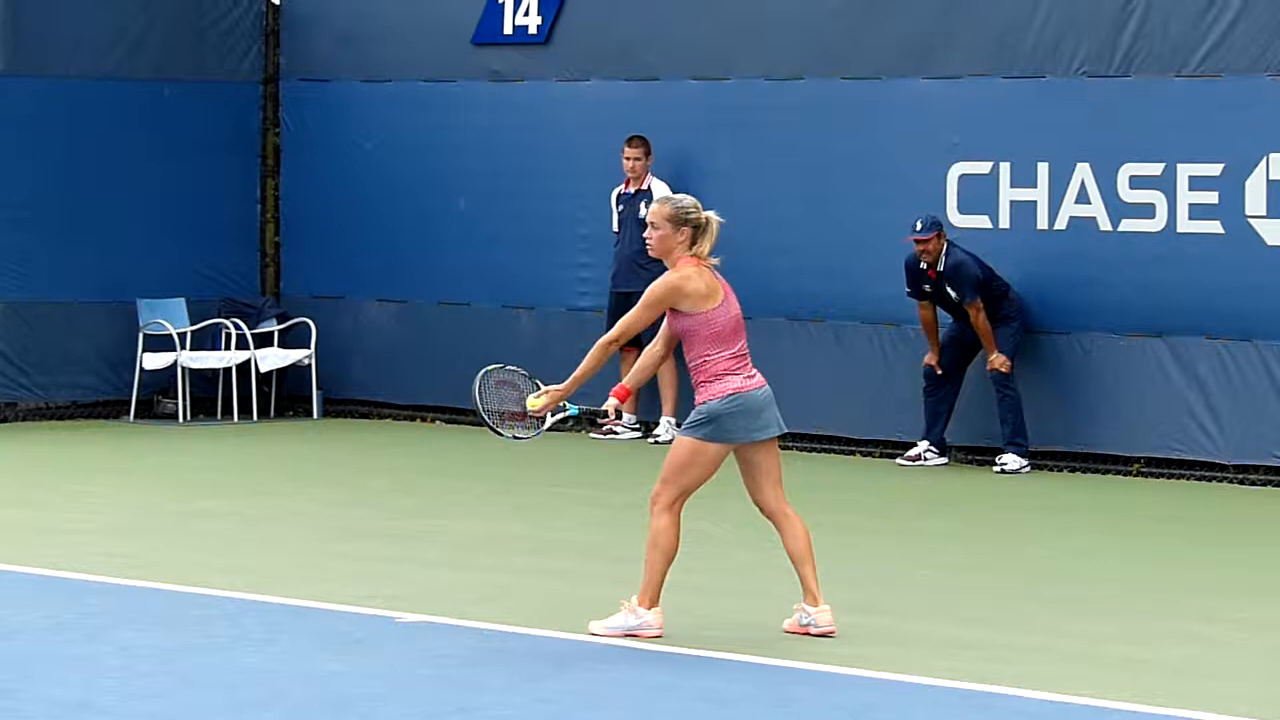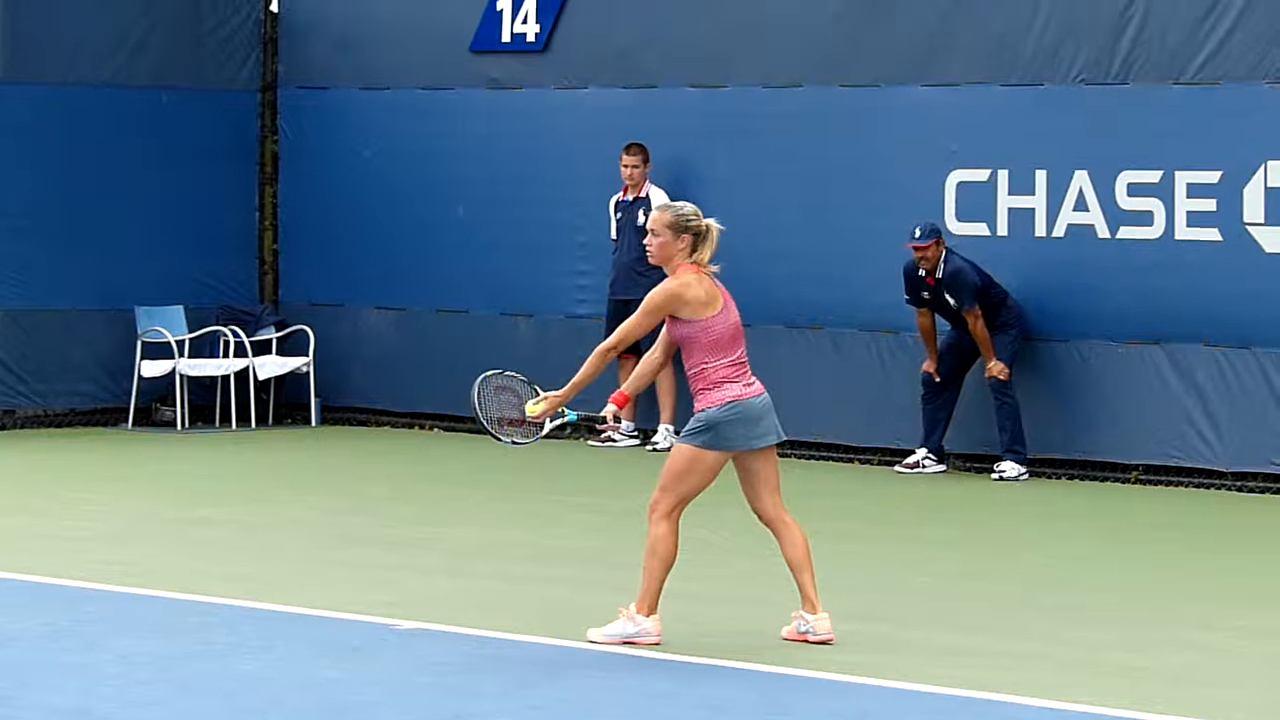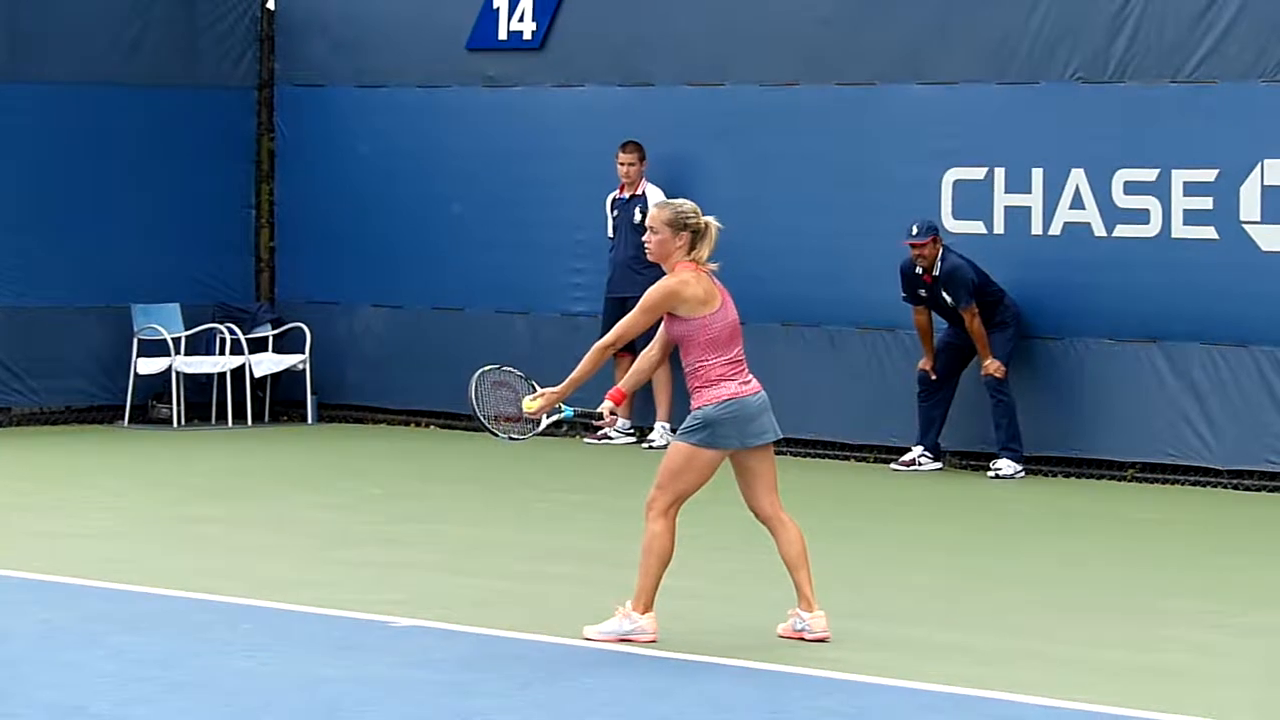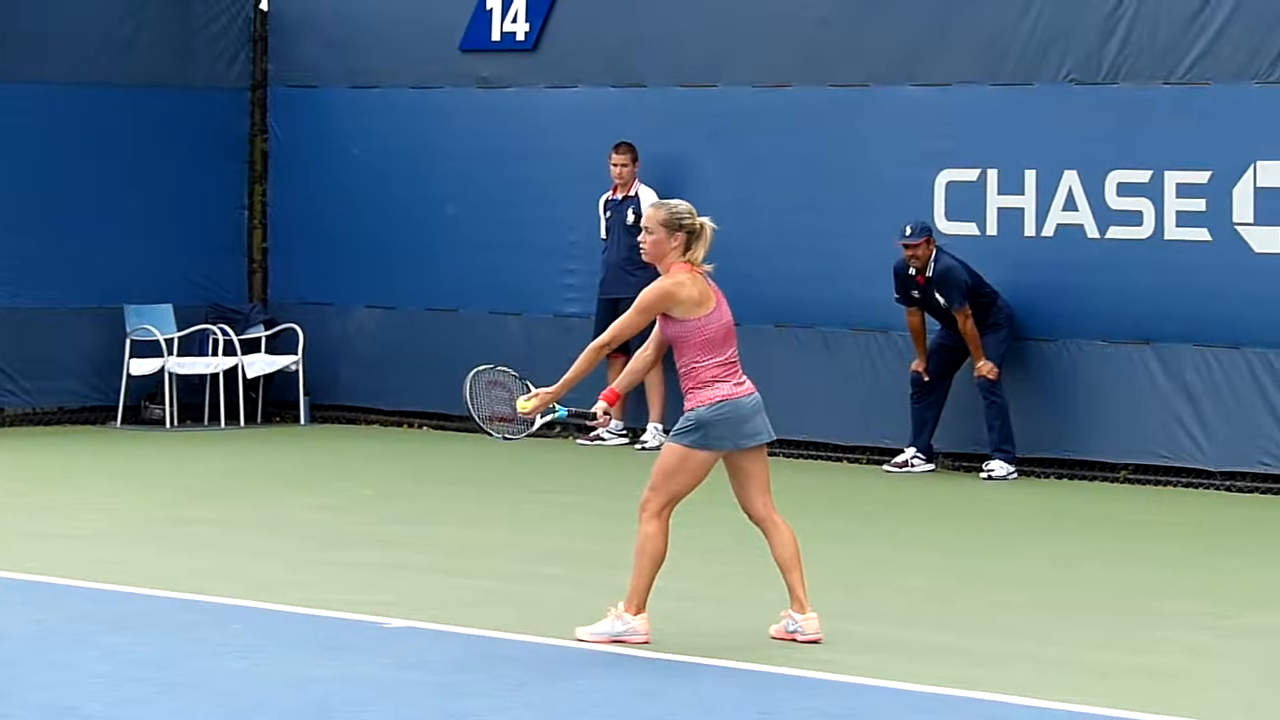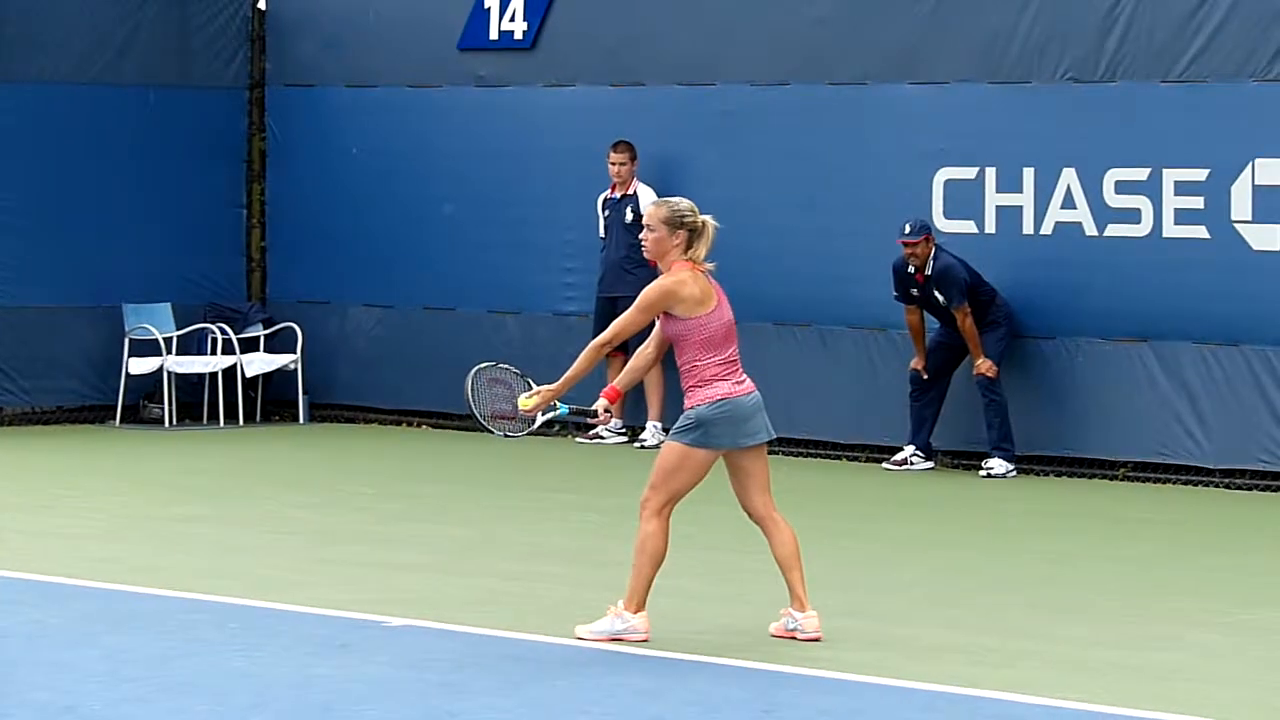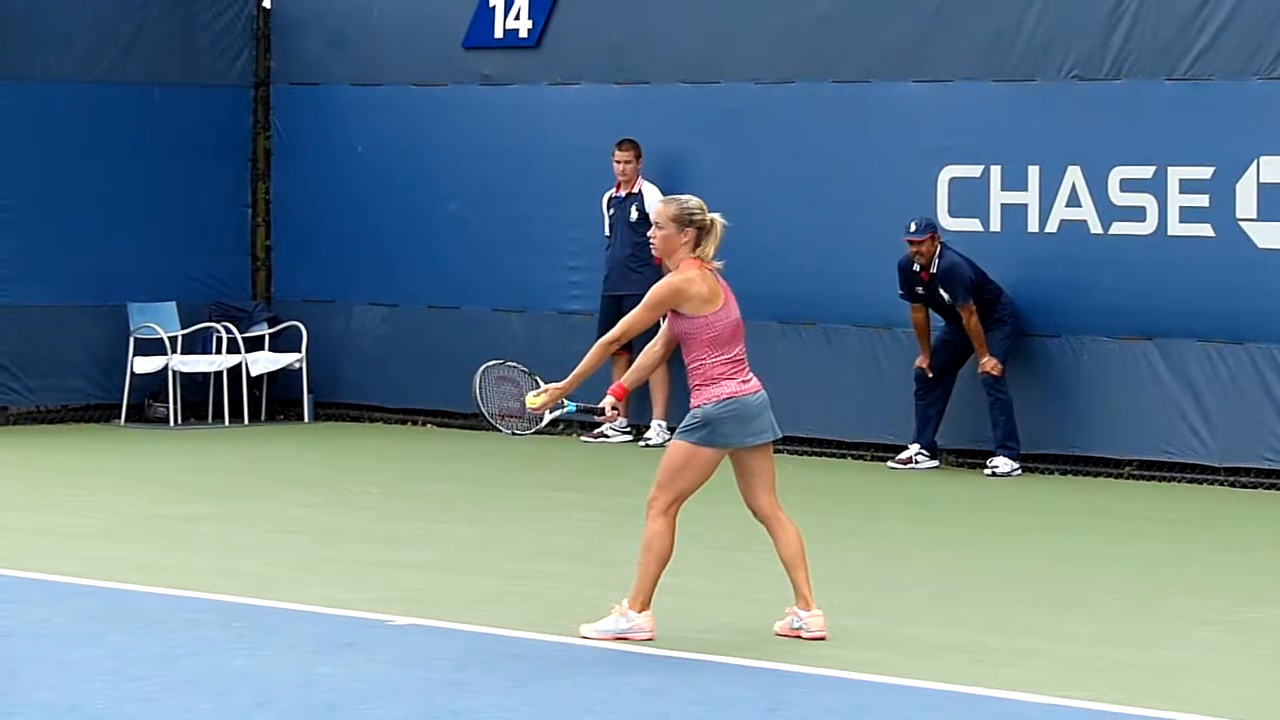
dt=0.3s
person 1, frame 1
left shoulder: (677, 281)
right shoulder: (700, 275)
left elbow: (612, 340)
right elbow: (660, 347)
left wrist: (566, 389)
right wrist: (620, 394)
left hip: (722, 405)
right hip: (754, 397)
left knee: (664, 502)
right knee: (775, 505)
left ankle: (645, 611)
right ankle: (815, 609)
person 1, frame 2
left shoulder: (677, 288)
right shoulder: (700, 282)
left elbow: (611, 346)
right elbow: (658, 355)
left wrist: (564, 395)
right wrist: (619, 400)
left hip: (720, 413)
right hip: (753, 405)
left knee: (663, 509)
right knee: (773, 513)
left ankle: (643, 618)
right ankle: (814, 616)
person 1, frame 3
left shoulder: (675, 285)
right shoulder: (697, 279)
left elbow: (609, 344)
right elbow: (656, 351)
left wrist: (561, 392)
right wrist: (616, 397)
left hip: (718, 410)
right hip: (750, 403)
left knee: (659, 507)
right knee: (770, 510)
left ankle: (639, 615)
right ankle: (810, 613)
person 1, frame 4
left shoulder: (670, 286)
right shoulder: (693, 280)
left elbow: (604, 344)
right elbow: (650, 351)
left wrist: (555, 392)
right wrist: (610, 396)
left hip: (710, 412)
right hip: (744, 404)
left knee: (653, 508)
right knee: (764, 512)
left ankle: (631, 617)
right ankle: (803, 615)
person 1, frame 5
left shoulder: (672, 285)
right shoulder: (694, 278)
left elbow: (605, 342)
right elbow: (652, 349)
left wrist: (557, 390)
right wrist: (611, 394)
left hip: (710, 410)
right hip: (743, 402)
left knee: (653, 507)
right knee: (763, 510)
left ankle: (631, 615)
right ankle: (802, 613)
person 1, frame 6
left shoulder: (680, 282)
right shoulder: (702, 276)
left elbow: (613, 339)
right elbow: (660, 346)
left wrist: (565, 387)
right wrist: (619, 391)
left hip: (717, 408)
right hip: (750, 401)
left knee: (660, 505)
right knee: (768, 509)
left ankle: (636, 614)
right ankle: (808, 612)
person 2, frame 1
left shoulder: (659, 190)
right shoulder: (617, 194)
left wrist: (667, 276)
right wrist: (622, 268)
left hip: (651, 284)
right hip: (621, 284)
right knee: (627, 349)
left ankle: (668, 422)
right ankle: (628, 420)
person 2, frame 2
left shoulder: (657, 198)
right shoulder: (615, 202)
right wrist: (620, 276)
left hip: (650, 290)
right hip: (619, 291)
right knee: (625, 356)
left ankle: (666, 429)
right ankle: (626, 427)
person 2, frame 3
left shoulder: (654, 195)
right shoulder: (612, 200)
left wrist: (662, 281)
right wrist: (617, 274)
left hip: (646, 289)
right hip: (616, 288)
right knee: (622, 354)
left ankle: (662, 427)
right ankle: (623, 425)
person 2, frame 4
left shoulder: (646, 197)
right shoulder: (605, 201)
left wrist: (657, 284)
right wrist: (610, 276)
left hip: (639, 290)
right hip: (609, 290)
right knee: (615, 355)
left ankle: (655, 428)
right ankle: (615, 426)
person 2, frame 5
left shoulder: (644, 196)
right shoulder: (603, 200)
right wrist: (608, 276)
left hip: (638, 289)
right hip: (608, 289)
right knee: (614, 354)
left ankle: (654, 427)
right ankle: (614, 424)
person 2, frame 6
left shoulder: (650, 194)
right shoulder: (609, 198)
right wrist: (612, 276)
left hip: (643, 288)
right hip: (613, 288)
right knee: (619, 353)
left ankle: (659, 426)
right ankle: (619, 423)
person 3, frame 1
left shoulder: (959, 264)
right shoulder: (914, 264)
left elbow: (977, 312)
right elbow: (926, 307)
left wrist: (993, 354)
right wrist: (934, 351)
left hip: (1003, 316)
right hip: (964, 321)
left knee: (999, 373)
right knee: (935, 372)
left ankle: (1016, 454)
right ankle: (933, 447)
person 3, frame 2
left shoulder: (958, 271)
right shoulder: (912, 271)
left elbow: (975, 319)
right elbow: (924, 314)
left wrist: (991, 361)
right wrist: (932, 358)
left hip: (1001, 323)
right hip: (963, 328)
left knee: (998, 381)
right knee: (933, 379)
left ankle: (1014, 461)
right ankle: (930, 454)
person 3, frame 3
left shoulder: (955, 268)
right shoulder: (909, 269)
left elbow: (972, 317)
right elbow: (921, 312)
left wrist: (987, 359)
right wrist: (928, 356)
left hip: (998, 321)
right hip: (959, 326)
left knee: (994, 378)
right knee: (929, 377)
left ankle: (1010, 459)
right ankle: (927, 451)
person 3, frame 4
left shoulder: (948, 270)
right shoulder: (903, 270)
left elbow: (965, 318)
right elbow: (914, 314)
left wrist: (980, 360)
right wrist: (921, 357)
left hip: (992, 322)
right hip: (952, 327)
left knee: (987, 380)
right knee: (922, 379)
left ankle: (1003, 460)
right ankle: (919, 453)
person 3, frame 5
left shoulder: (947, 268)
right shoulder: (901, 268)
left elbow: (964, 316)
right elbow: (913, 312)
left wrist: (979, 359)
right wrist: (920, 355)
left hip: (990, 321)
right hip: (952, 325)
left knee: (986, 378)
right knee: (921, 377)
left ankle: (1002, 458)
right ankle: (918, 451)
person 3, frame 6
left shoulder: (952, 266)
right shoulder: (907, 266)
left elbow: (969, 314)
right elbow: (918, 310)
left wrist: (984, 356)
right wrist: (925, 353)
left hip: (995, 318)
right hip: (956, 323)
left knee: (991, 376)
right knee: (926, 375)
left ankle: (1007, 457)
right ankle: (923, 450)
